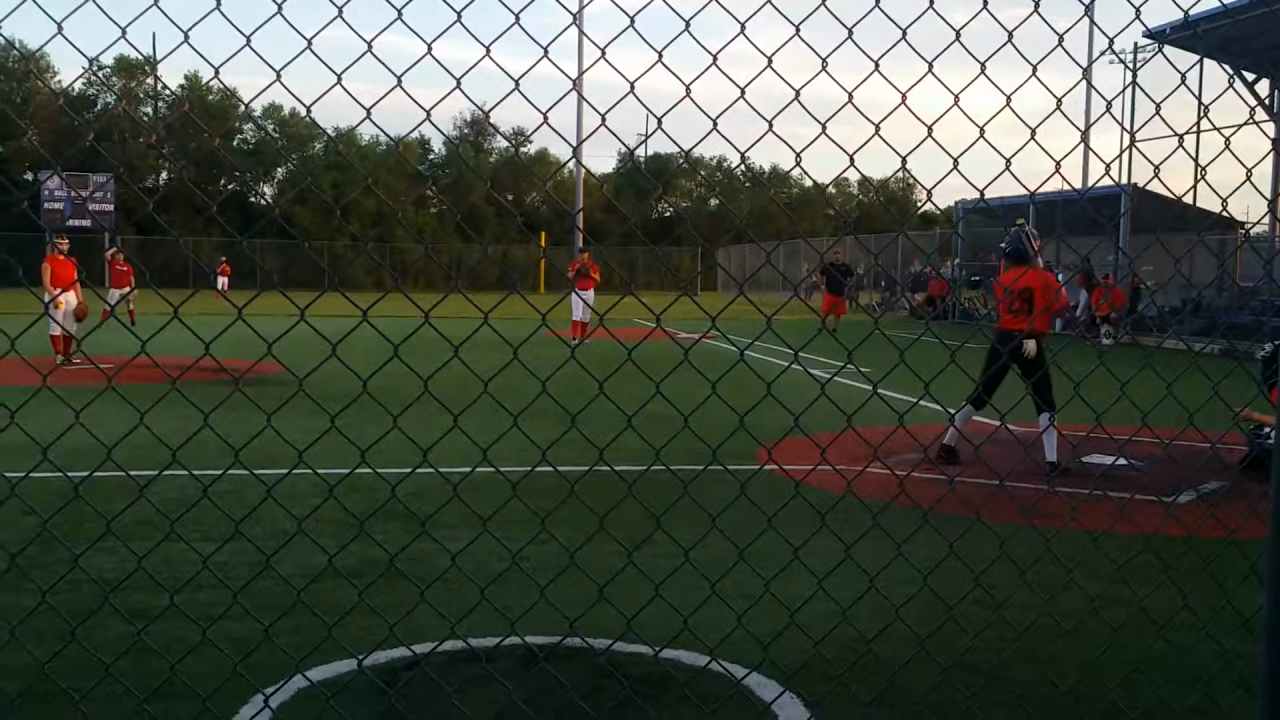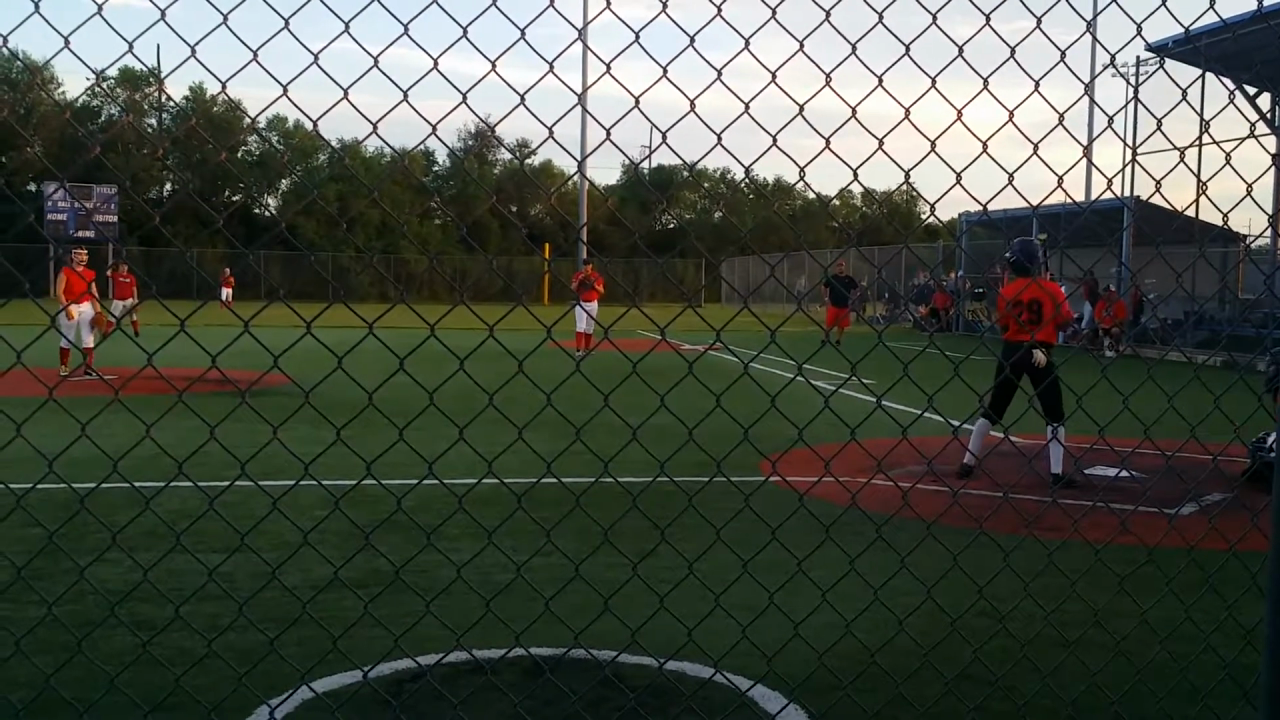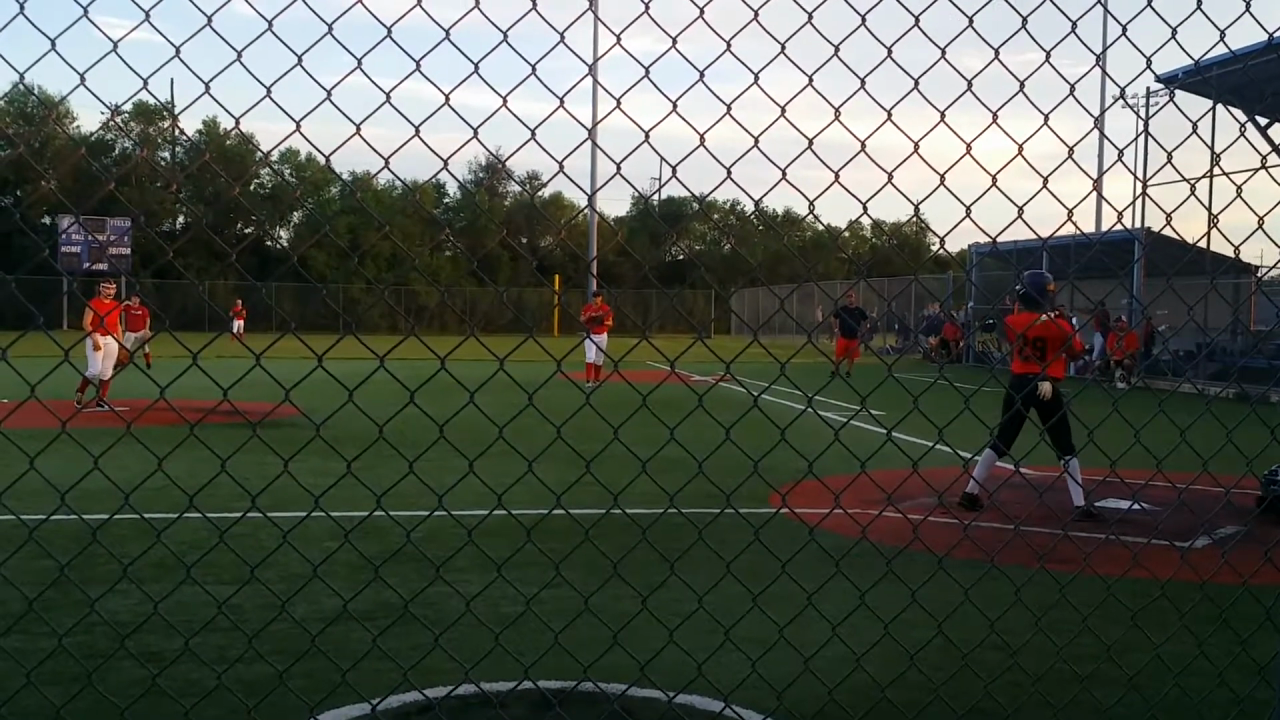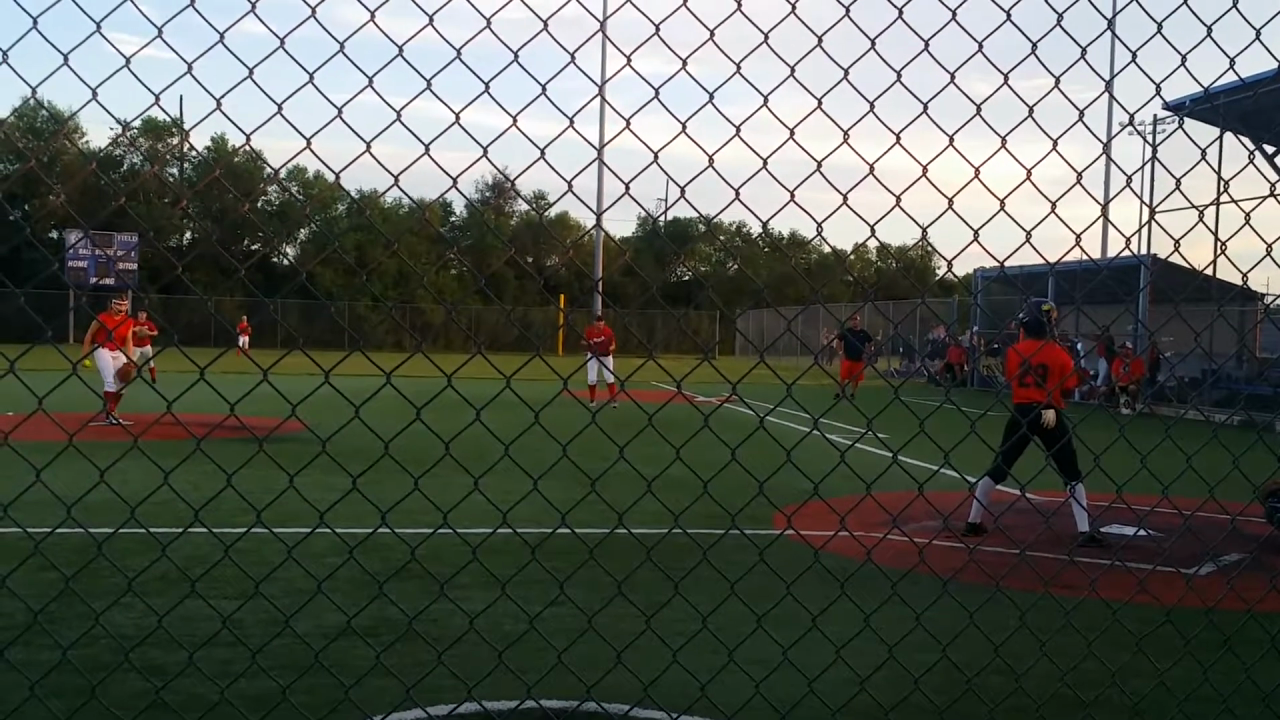
dt=1s
person 1, frame 1
left shoulder: (1002, 280)
right shoulder: (1044, 278)
right elbow: (1059, 308)
left hip: (1003, 340)
right hip: (1030, 343)
left knee: (980, 395)
right knee: (1045, 402)
left ankle: (947, 445)
right ankle: (1052, 462)
person 1, frame 2
left shoulder: (1005, 292)
right shoulder: (1051, 289)
left elbow: (1004, 327)
right elbow: (1064, 323)
left hip: (1011, 352)
right hip: (1040, 353)
left knee: (992, 410)
right knee: (1054, 415)
left ankle: (968, 464)
right ankle: (1057, 474)
person 1, frame 3
left shoulder: (1011, 322)
right shoulder: (1058, 326)
right elbow: (1076, 352)
left hip: (1018, 386)
right hip: (1046, 388)
left knee: (1001, 442)
right knee: (1066, 448)
left ankle: (970, 493)
right ankle: (1081, 506)
person 1, frame 4
left shoulder: (1014, 351)
right shoulder: (1060, 354)
right elbow: (1067, 389)
left hip: (1021, 414)
right hip: (1050, 416)
left knee: (998, 469)
right knee: (1072, 475)
left ankle: (973, 522)
right ankle: (1085, 532)
